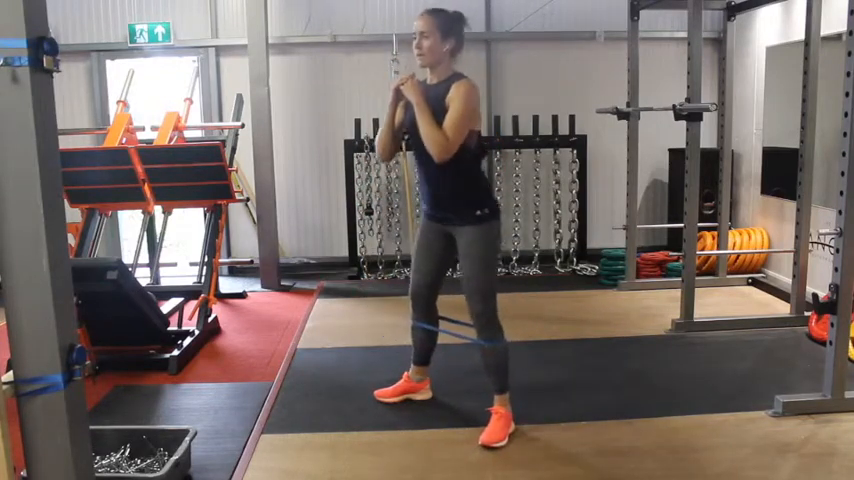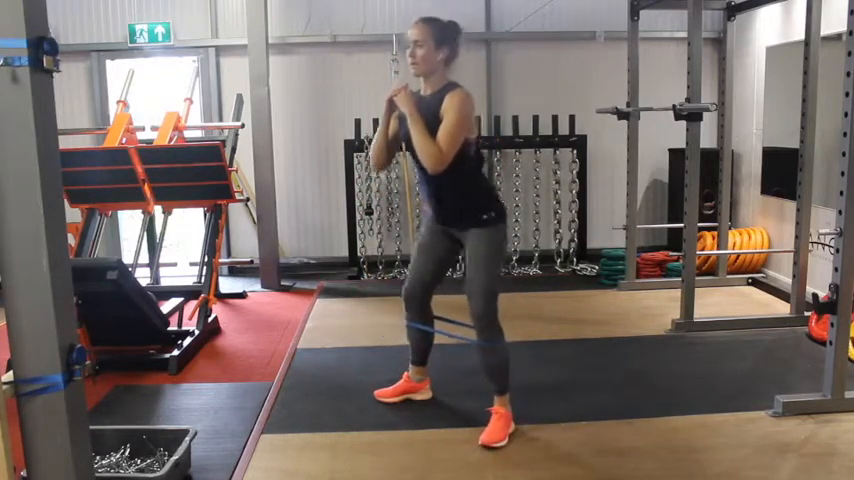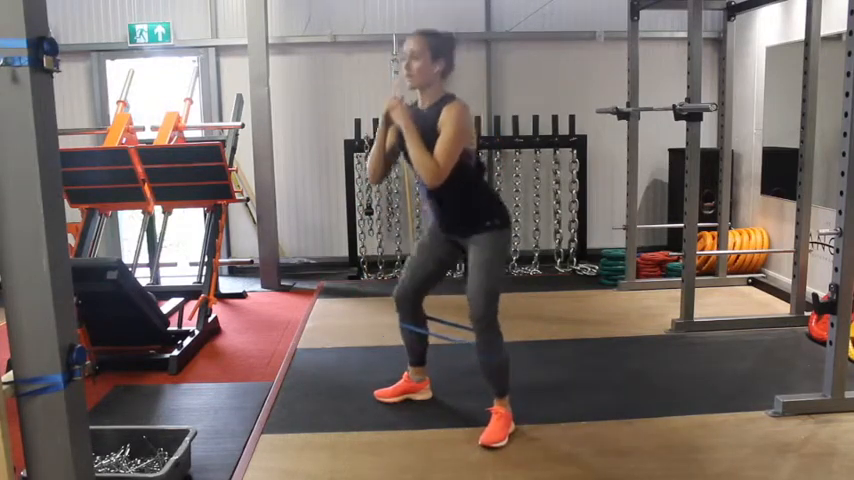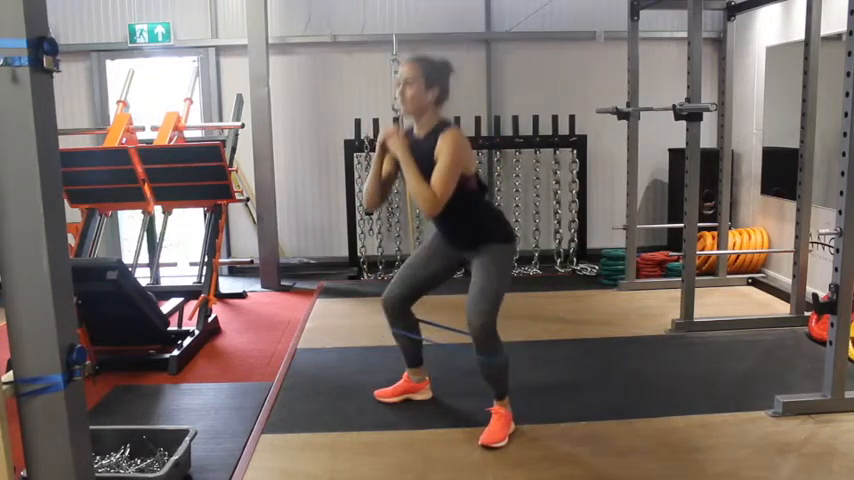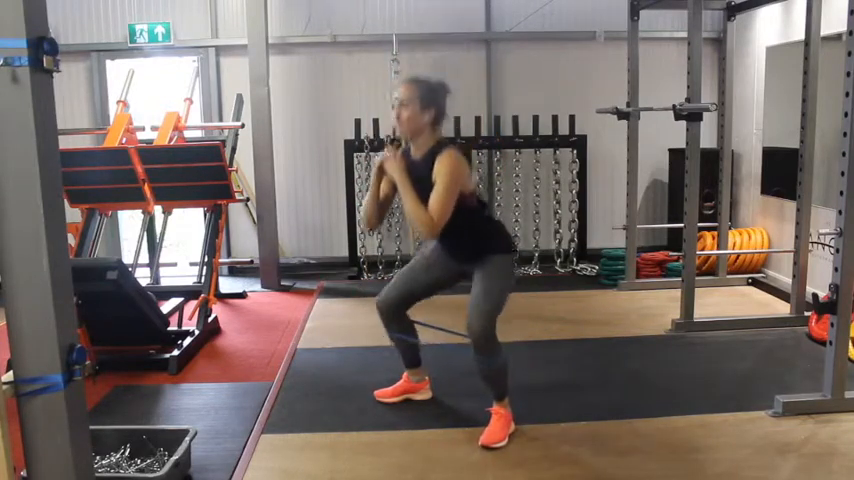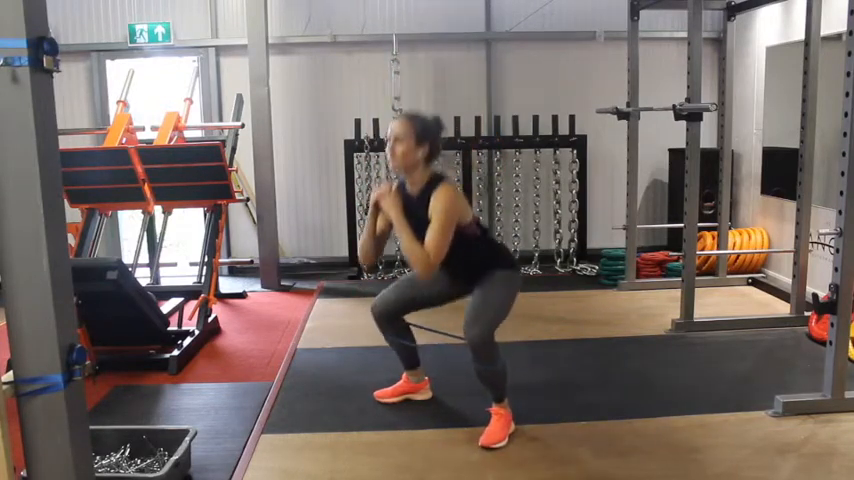
dt=0.1s
person 1, frame 1
left shoulder: (462, 89)
right shoulder: (416, 92)
left elbow: (442, 150)
right elbow: (384, 152)
left wrist: (418, 101)
right wrist: (396, 103)
left hip: (475, 217)
right hip: (435, 216)
left knee: (481, 310)
right knee: (421, 294)
left ankle: (503, 409)
right ankle: (417, 380)
person 1, frame 2
left shoulder: (457, 99)
right shoulder: (411, 101)
left elbow: (436, 162)
right elbow: (378, 162)
left wrist: (411, 112)
right wrist: (389, 113)
left hip: (481, 220)
right hip: (440, 219)
left knee: (482, 312)
right knee: (413, 294)
left ankle: (502, 410)
right ankle: (417, 380)
person 1, frame 3
left shoulder: (453, 113)
right shoulder: (408, 113)
left elbow: (432, 177)
right elbow: (374, 176)
left wrist: (406, 127)
right wrist: (386, 127)
left hip: (486, 227)
right hip: (445, 226)
left knee: (481, 314)
right knee: (405, 295)
left ankle: (502, 409)
right ankle: (417, 380)
person 1, frame 4
left shoulder: (450, 139)
right shoulder: (404, 140)
left elbow: (430, 206)
right elbow: (371, 202)
left wrist: (402, 154)
right wrist: (382, 154)
left hip: (490, 242)
right hip: (448, 240)
left knee: (479, 323)
right knee: (393, 300)
left ankle: (502, 410)
right ankle: (416, 380)
person 1, frame 5
left shoulder: (448, 161)
right shoulder: (400, 159)
left elbow: (429, 228)
right elbow: (369, 224)
left wrist: (400, 180)
right wrist: (379, 178)
left hip: (492, 254)
right hip: (451, 251)
left knee: (479, 327)
right knee: (388, 303)
left ankle: (502, 410)
right ankle: (416, 381)
person 1, frame 6
left shoulder: (443, 195)
right shoulder: (397, 191)
left elbow: (425, 268)
right elbow: (367, 259)
left wrist: (395, 215)
right wrist: (374, 213)
left hip: (495, 272)
right hip: (451, 273)
left knee: (477, 334)
right knee: (383, 309)
left ankle: (501, 411)
right ankle: (415, 379)
